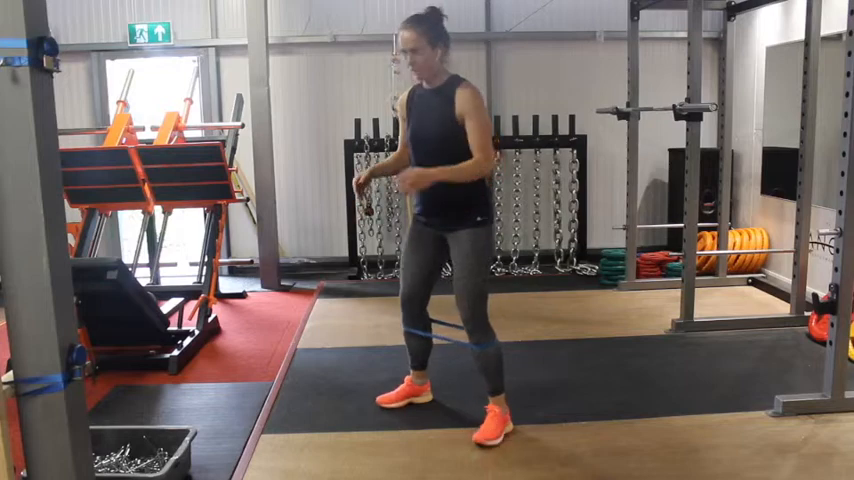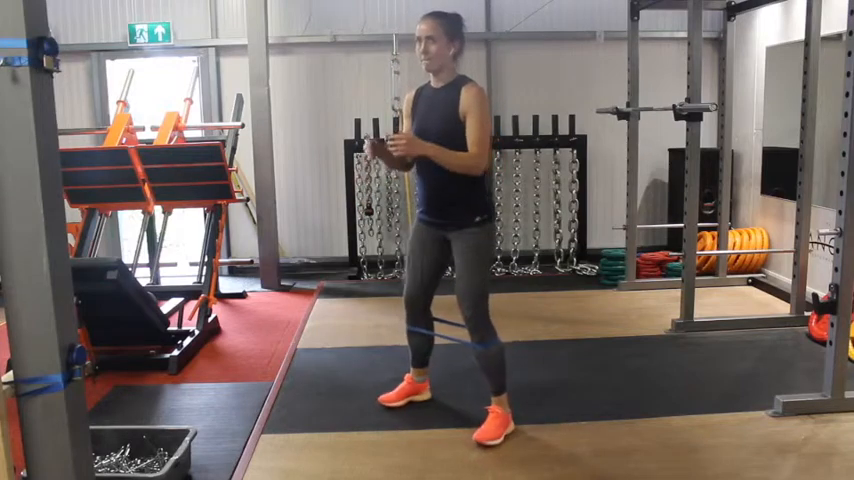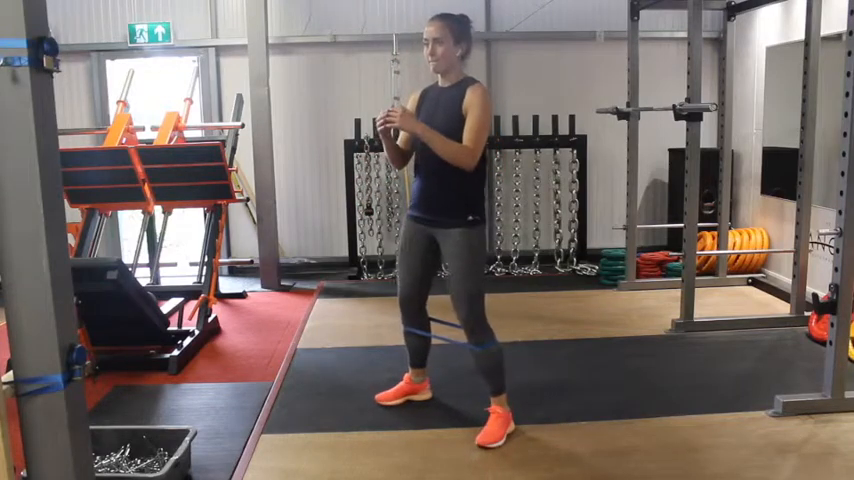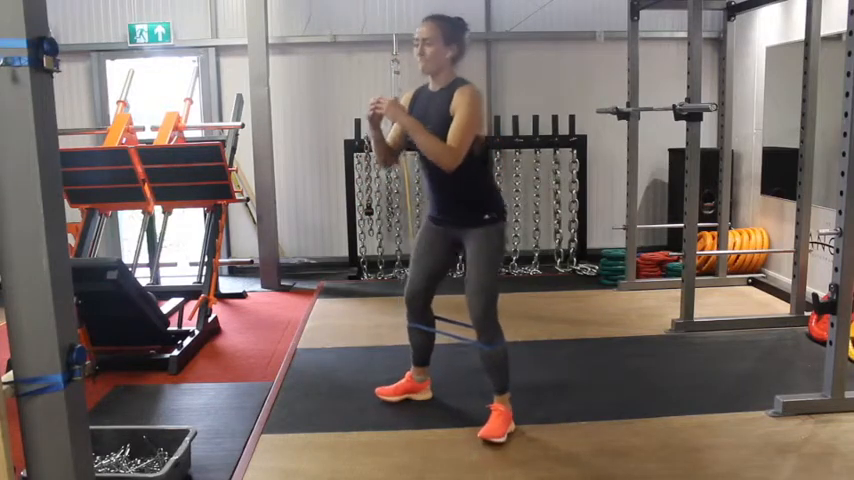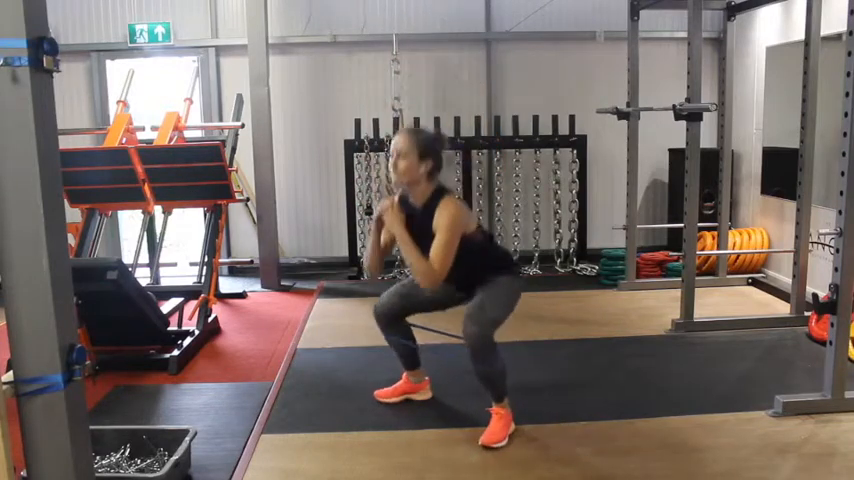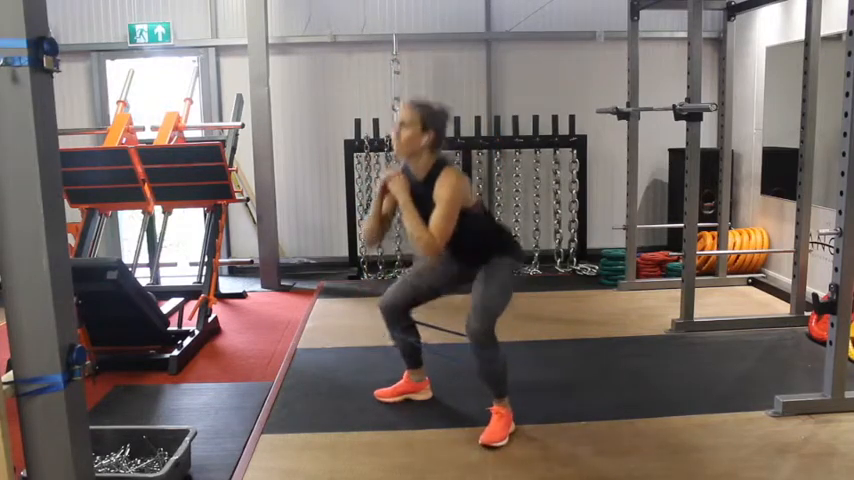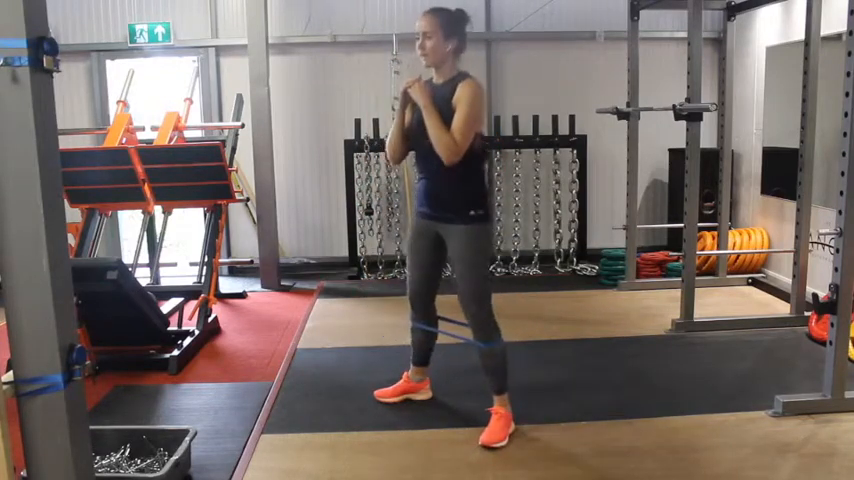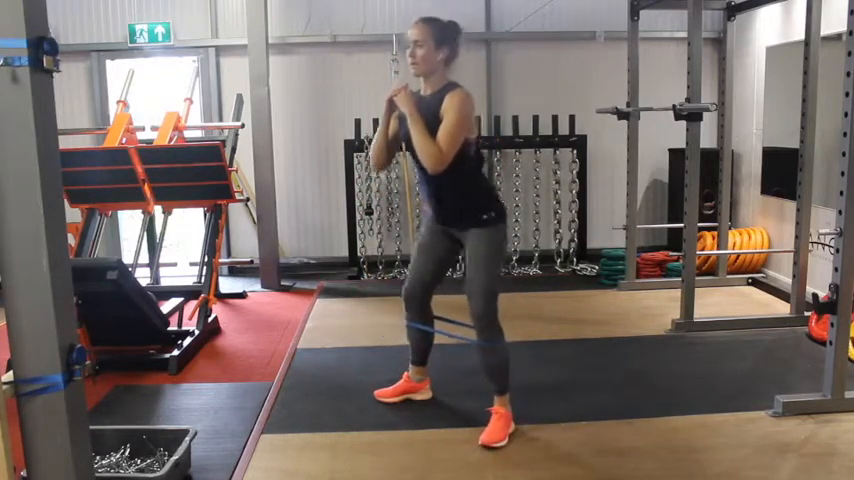
dt=0.5s
person 1, frame 1
left shoulder: (465, 96)
right shoulder: (408, 100)
left elbow: (484, 163)
left wrist: (433, 176)
right wrist: (375, 171)
left hip: (469, 222)
right hip: (427, 220)
left knee: (472, 313)
right knee: (410, 299)
left ankle: (499, 409)
right ankle: (417, 383)
person 1, frame 2
left shoulder: (470, 94)
right shoulder: (414, 98)
left elbow: (478, 161)
right elbow: (407, 162)
left wrist: (425, 147)
right wrist: (383, 152)
left hip: (470, 221)
right hip: (429, 219)
left knee: (473, 313)
right knee: (414, 299)
left ankle: (500, 409)
right ankle: (418, 381)
person 1, frame 3
left shoulder: (475, 94)
right shoulder: (420, 97)
left elbow: (468, 157)
right elbow: (400, 161)
left wrist: (418, 127)
right wrist: (388, 135)
left hip: (461, 222)
right hip: (419, 218)
left knee: (470, 314)
right knee: (409, 300)
left ankle: (501, 409)
right ankle: (417, 381)
person 1, frame 4
left shoulder: (466, 95)
right shoulder: (414, 97)
left elbow: (450, 158)
right elbow: (387, 159)
left wrist: (404, 120)
right wrist: (376, 126)
left hip: (481, 220)
right hip: (440, 219)
left knee: (481, 313)
right knee: (415, 296)
left ankle: (502, 407)
right ankle: (419, 379)
person 1, frame 5
left shoulder: (448, 209)
right shoulder: (399, 205)
left elbow: (431, 282)
right elbow: (373, 269)
left wrist: (399, 230)
right wrist: (378, 229)
left hip: (498, 278)
right hip: (457, 279)
left knee: (475, 331)
right knee: (385, 310)
left ankle: (501, 409)
right ankle: (416, 380)
person 1, frame 6
left shoulder: (448, 180)
right shoulder: (403, 177)
left elbow: (429, 250)
right elbow: (371, 239)
left wrist: (403, 198)
right wrist: (381, 197)
left hip: (498, 258)
right hip: (457, 257)
left knee: (478, 327)
right knee: (391, 304)
left ankle: (502, 411)
right ankle: (416, 380)
person 1, frame 7
left shoulder: (468, 89)
right shoulder: (423, 90)
left elbow: (451, 153)
right elbow: (394, 156)
left wrist: (426, 104)
right wrist: (404, 107)
left hip: (465, 217)
right hip: (426, 214)
left knee: (476, 311)
right knee: (419, 298)
left ankle: (502, 410)
right ankle: (417, 380)
person 1, frame 8
left shoulder: (457, 99)
right shoulder: (411, 101)
left elbow: (436, 162)
right elbow: (378, 162)
left wrist: (411, 112)
right wrist: (389, 113)
left hip: (481, 220)
right hip: (440, 219)
left knee: (482, 312)
right knee: (413, 294)
left ankle: (502, 410)
right ankle: (417, 380)
